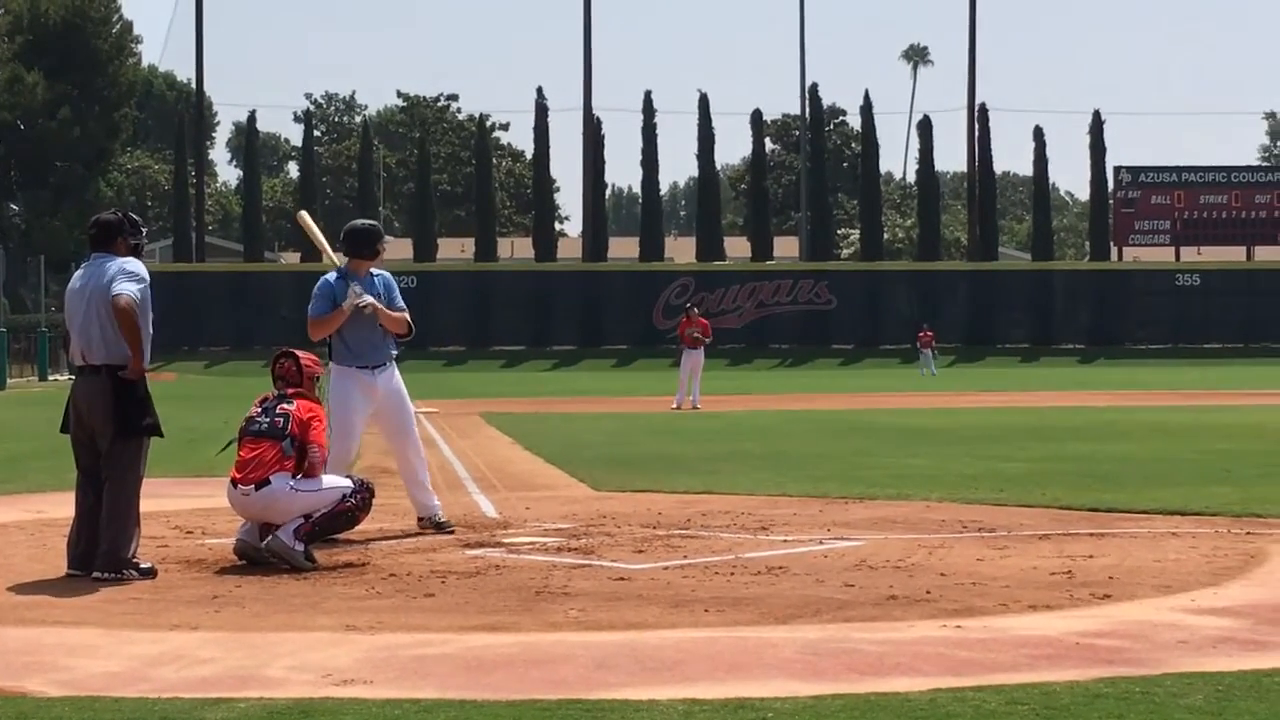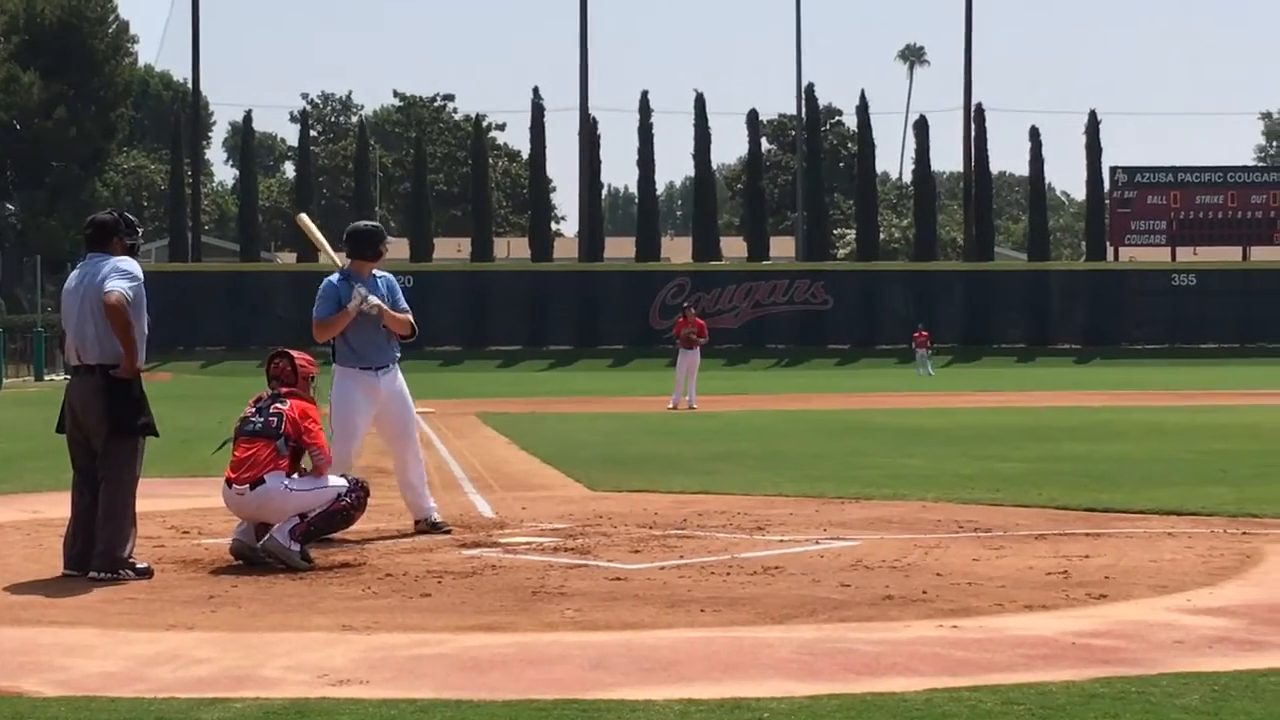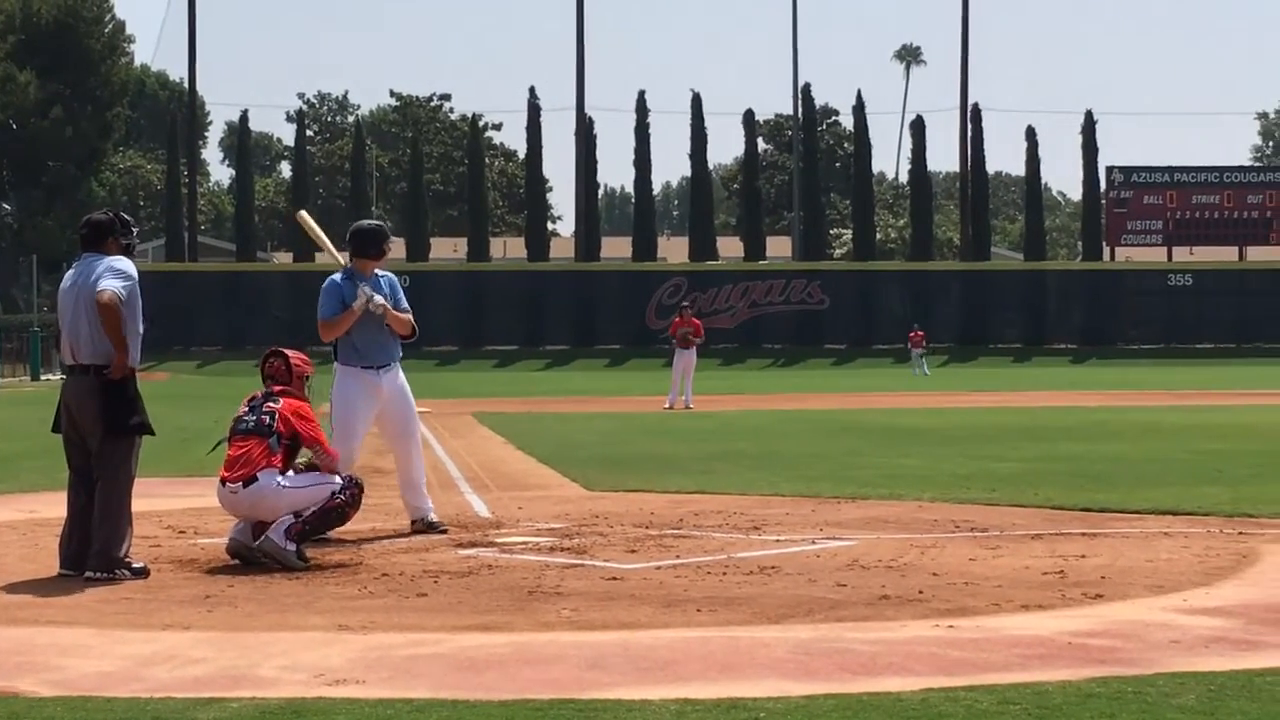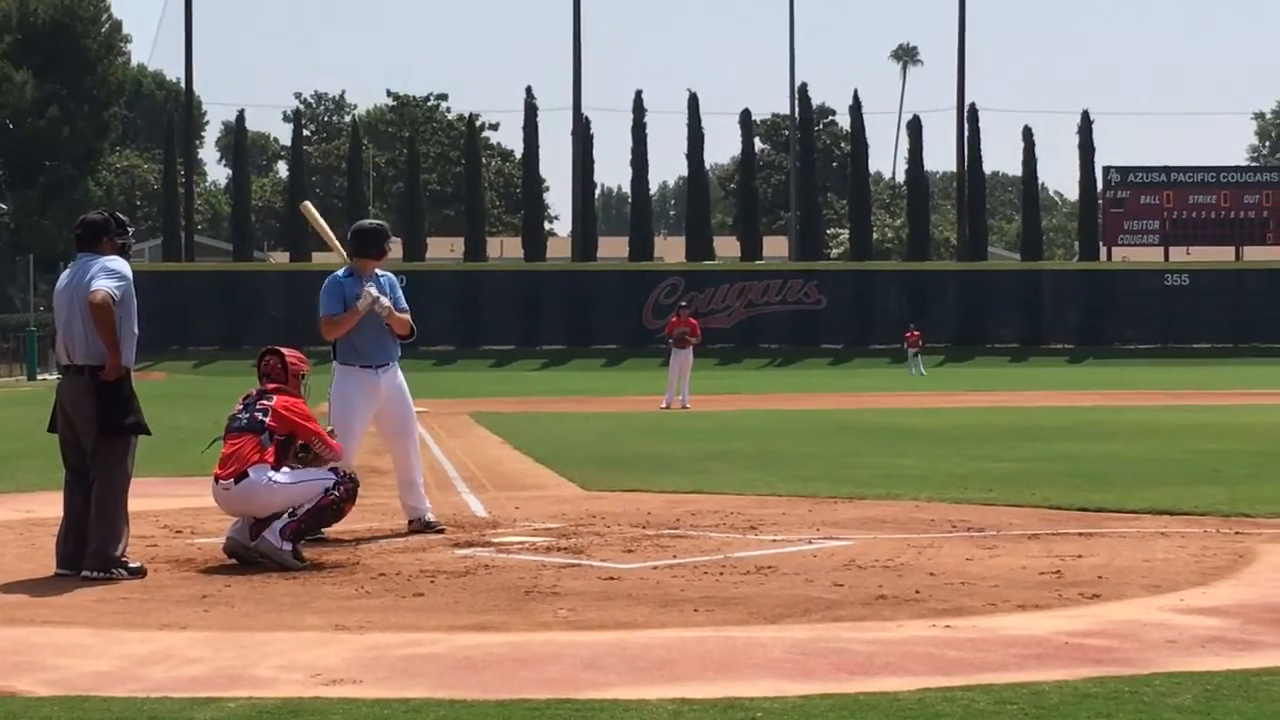
dt=0.1s
person 1, frame 1
left shoulder: (76, 279)
right shoulder: (128, 268)
left elbow: (75, 330)
right elbow: (123, 306)
right wrist: (138, 354)
left hip: (83, 384)
right hip: (119, 385)
left knee: (90, 475)
right knee: (122, 475)
left ankle: (82, 556)
right ankle: (115, 560)
person 1, frame 2
left shoulder: (73, 278)
right shoulder: (124, 267)
left elbow: (73, 329)
right elbow: (114, 303)
right wrist: (130, 353)
left hip: (79, 383)
right hip: (114, 384)
left knee: (86, 475)
right knee: (118, 475)
left ankle: (79, 557)
right ankle: (111, 560)
person 1, frame 3
left shoulder: (69, 278)
right shoulder: (118, 266)
left elbow: (70, 328)
right elbow: (106, 302)
right wrist: (122, 353)
left hip: (74, 383)
right hip: (109, 384)
left knee: (82, 474)
right knee: (114, 474)
left ankle: (75, 556)
right ankle: (107, 559)
person 1, frame 4
left shoulder: (65, 277)
right shoulder: (113, 267)
left elbow: (68, 327)
right elbow: (99, 301)
right wrist: (115, 355)
left hip: (70, 383)
right hip: (104, 384)
left knee: (78, 474)
right knee: (110, 474)
left ankle: (72, 556)
right ankle: (104, 559)
person 2, frame 1
left shoulder: (384, 280)
right shoulder: (329, 284)
left elbow: (405, 327)
right elbow: (314, 332)
left wrist: (376, 308)
right wrist: (347, 306)
left hip: (387, 375)
right hip: (349, 378)
left knee: (409, 443)
right knee: (342, 451)
left ankle: (429, 511)
person 2, frame 2
left shoulder: (387, 281)
right shoulder: (333, 286)
left elbow: (408, 330)
right elbow: (320, 334)
left wrist: (381, 309)
right wrist: (352, 308)
left hip: (390, 377)
right hip: (352, 379)
left knee: (408, 446)
right knee: (342, 452)
left ankle: (425, 514)
person 2, frame 3
left shoulder: (389, 281)
right shoulder: (336, 285)
left elbow: (409, 330)
right elbow: (326, 333)
left wrist: (385, 309)
right wrist: (357, 307)
left hip: (392, 376)
right hip: (354, 379)
left knee: (410, 445)
right knee: (343, 451)
left ankle: (421, 514)
person 2, frame 4
left shoulder: (388, 281)
right shoulder: (337, 283)
left elbow: (407, 330)
right elbow: (329, 332)
left wrist: (389, 311)
right wrist: (361, 307)
left hip: (390, 375)
right hip: (352, 377)
left knee: (407, 444)
right knee: (341, 451)
left ankle: (419, 513)
person 3, frame 1
left shoulder: (260, 406)
right shoulder: (309, 408)
right elbow: (316, 461)
right wrist: (305, 479)
left hip: (237, 496)
right hip: (271, 495)
right knee: (360, 493)
left ankle: (250, 537)
right ankle: (293, 538)
person 3, frame 2
left shoulder: (255, 405)
right shoulder: (303, 408)
right elbow: (322, 463)
left wrist: (299, 473)
right wrist: (309, 474)
left hip: (232, 496)
right hip: (265, 494)
right knee: (356, 492)
left ankle: (246, 536)
right ankle: (288, 537)
person 3, frame 3
left shoulder: (249, 405)
right shoulder: (297, 407)
right elbow: (329, 461)
left wrist: (298, 468)
right wrist: (313, 467)
left hip: (227, 495)
right hip: (259, 493)
left knee: (280, 485)
right knee: (350, 489)
left ankle: (243, 536)
right ankle: (284, 537)
person 3, frame 4
left shoulder: (247, 402)
right shoulder: (290, 404)
right elbow: (334, 452)
left wrist: (296, 454)
left hip: (223, 492)
right hip: (253, 486)
left knee: (291, 485)
right knee: (345, 485)
left ankle: (241, 535)
right ankle: (281, 538)
